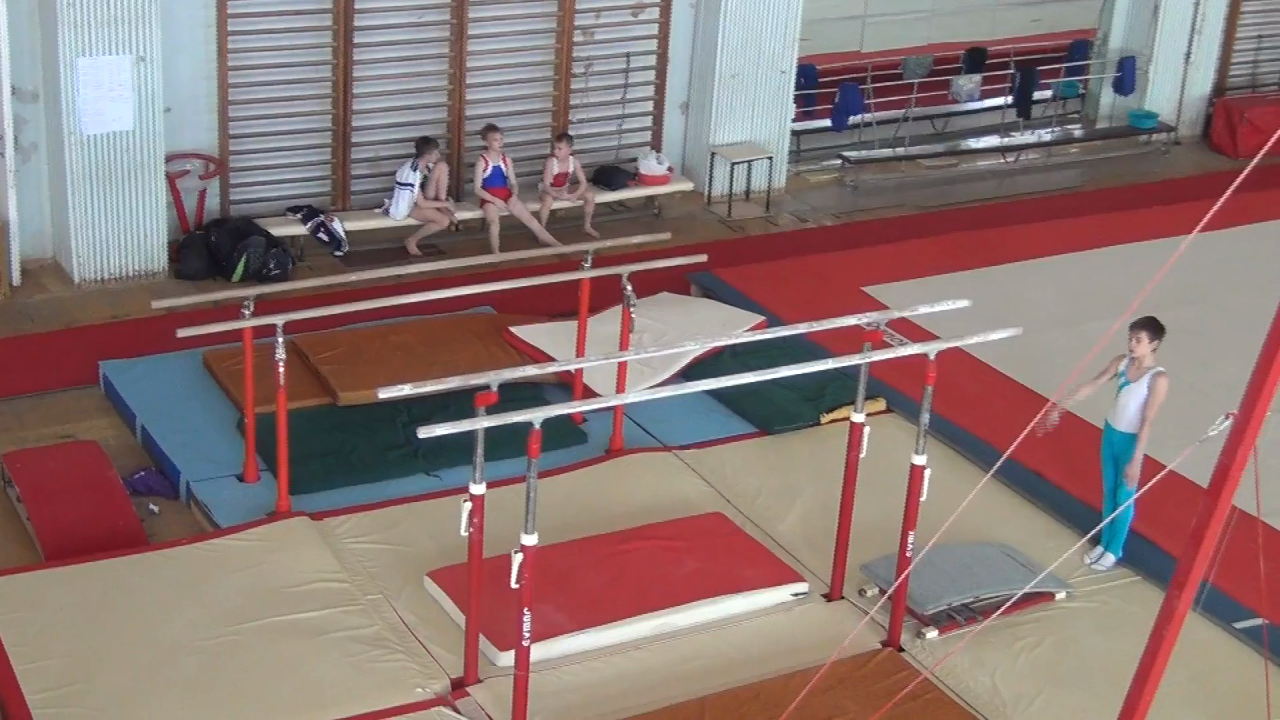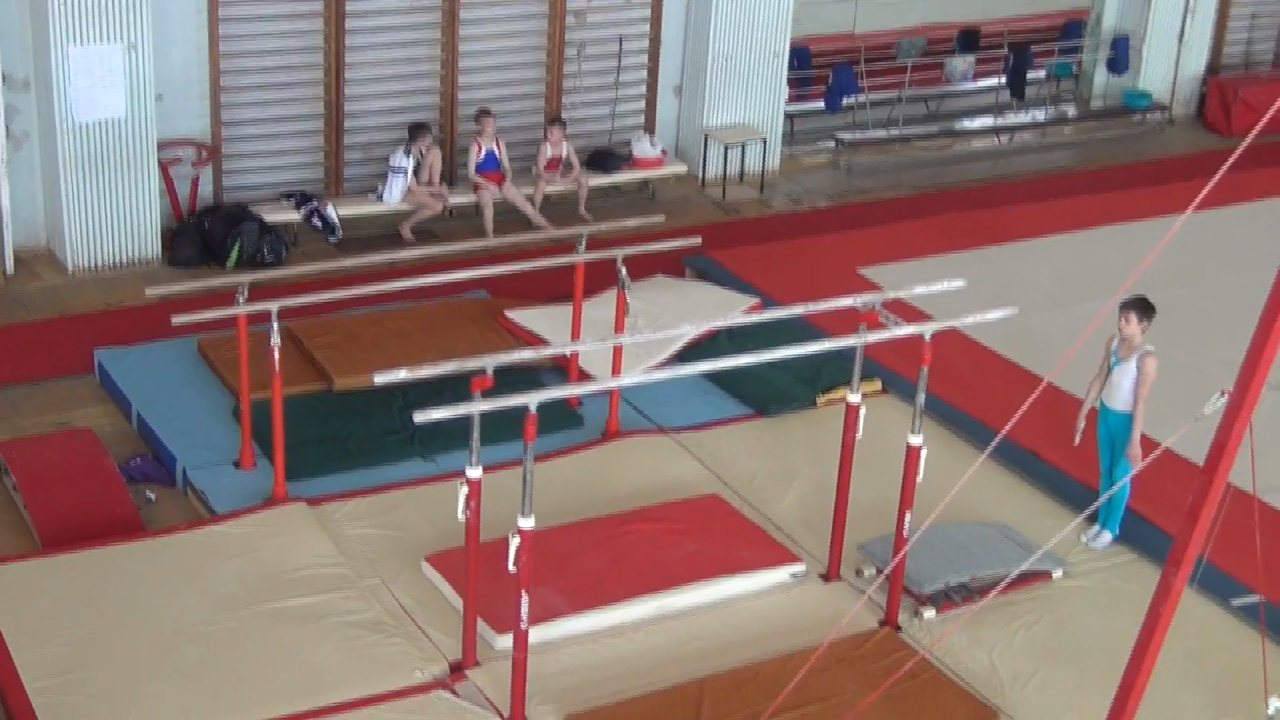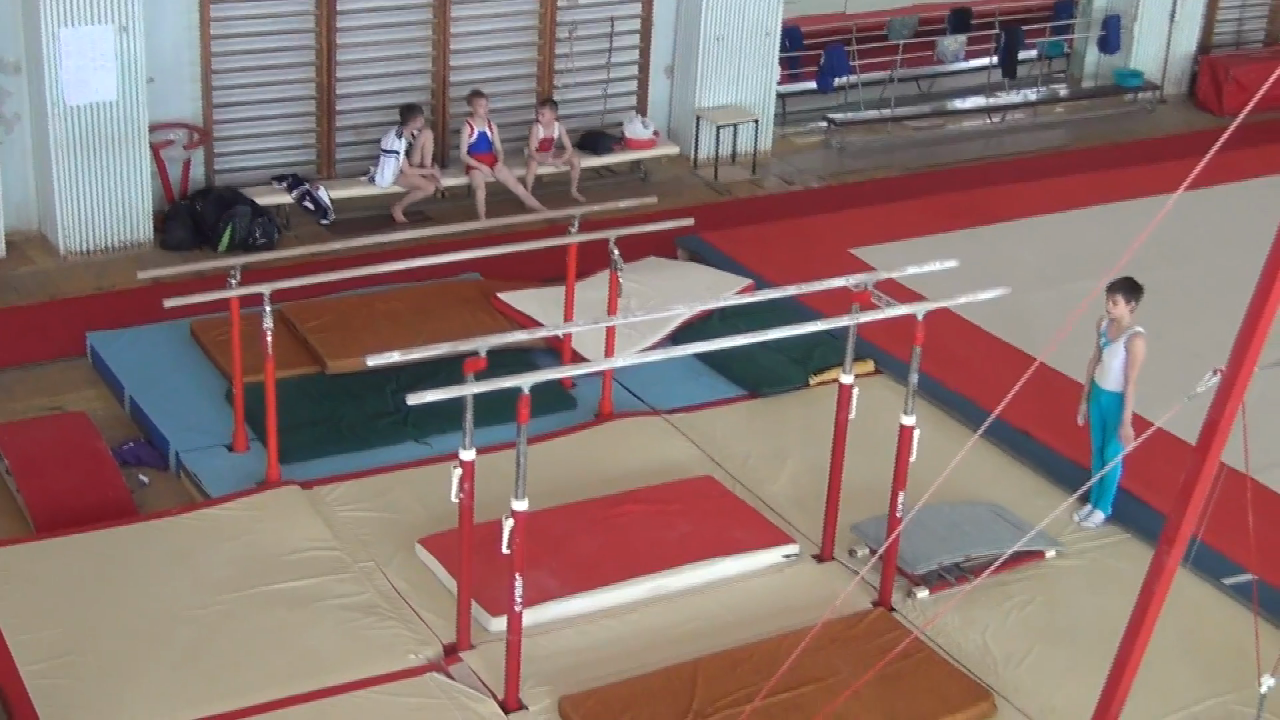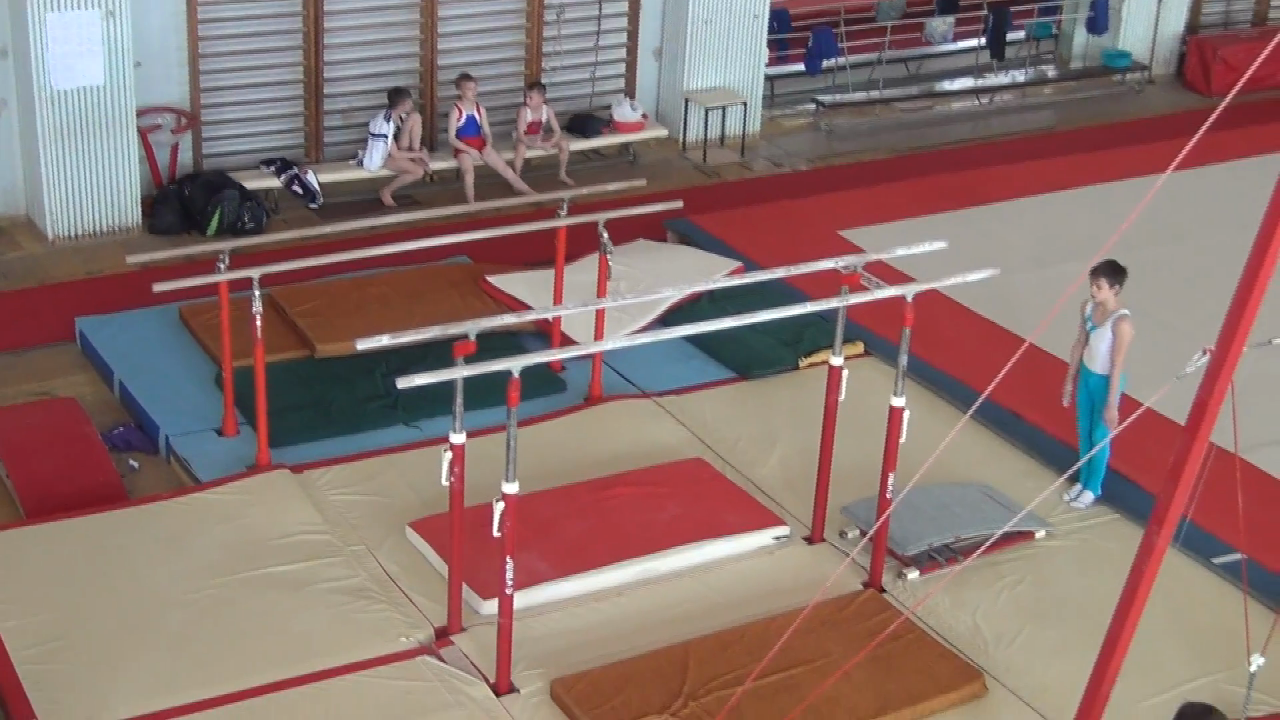
dt=0.2s
person 1, frame 1
left shoulder: (1158, 378)
right shoulder: (1122, 362)
left elbow: (1147, 422)
right elbow: (1092, 385)
left wrist: (1136, 461)
right wrist: (1061, 407)
left hip: (1131, 440)
right hip: (1109, 432)
left knee: (1124, 496)
right knee: (1108, 491)
left ankle: (1114, 550)
right ankle: (1103, 543)
person 1, frame 2
left shoulder: (1146, 357)
right shoulder: (1113, 343)
left elbow: (1142, 402)
left wrist: (1135, 441)
right wrist: (1082, 414)
left hip: (1126, 419)
right hip: (1106, 412)
left knee: (1121, 476)
right knee: (1106, 471)
left ankle: (1111, 529)
right ankle: (1101, 522)
person 1, frame 3
left shoulder: (1135, 339)
right shoulder: (1103, 323)
left elbow: (1131, 382)
left wrist: (1126, 422)
right wrist: (1084, 397)
left hip: (1117, 399)
right hip: (1097, 393)
left knee: (1112, 456)
right knee: (1097, 451)
left ankle: (1103, 508)
right ankle: (1093, 501)
person 1, frame 4
left shoulder: (1122, 322)
right shoulder: (1088, 307)
left elbow: (1117, 366)
left wrist: (1111, 405)
right wrist: (1070, 379)
left hip: (1106, 382)
right hip: (1085, 375)
left knee: (1100, 436)
right knee: (1084, 433)
left ankle: (1092, 489)
right ankle: (1082, 481)
